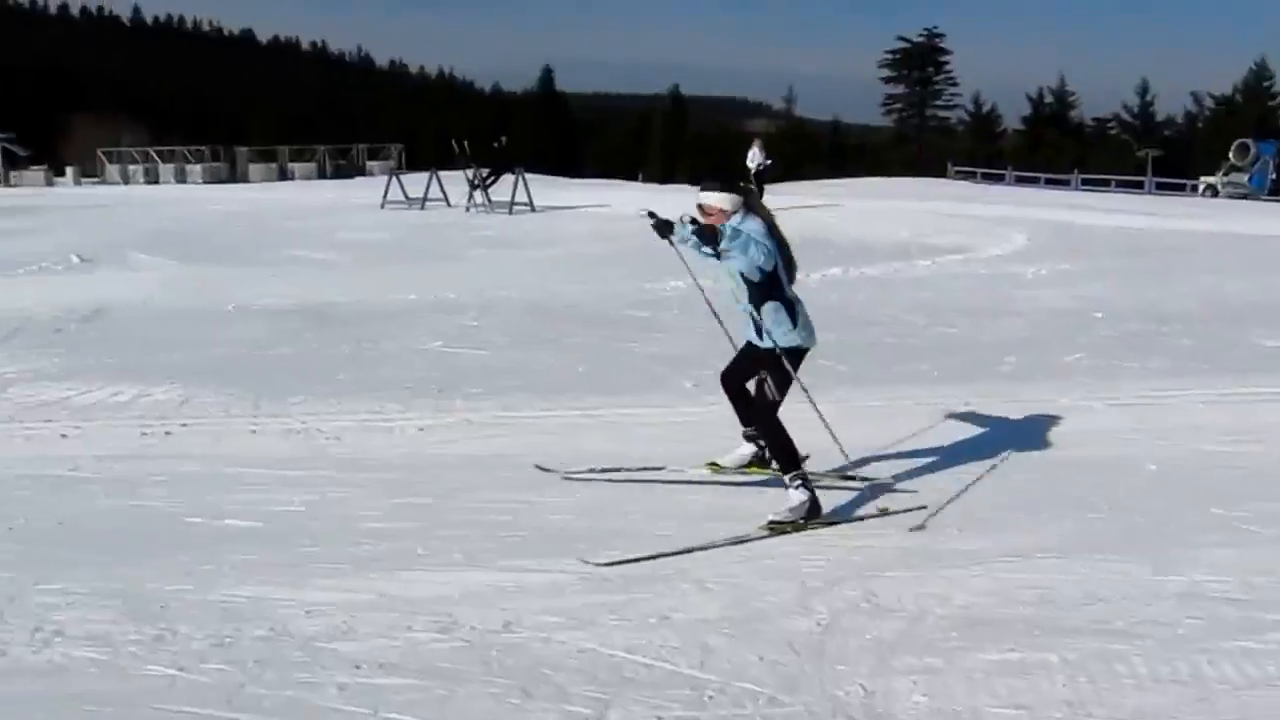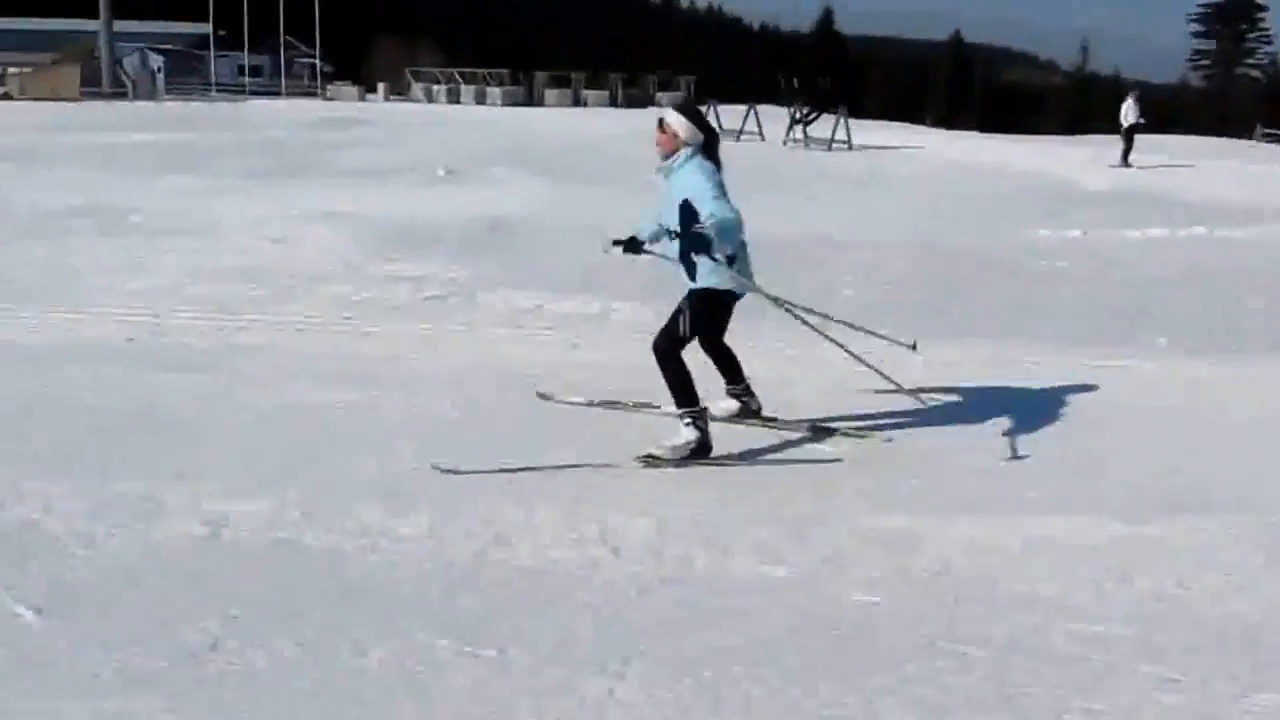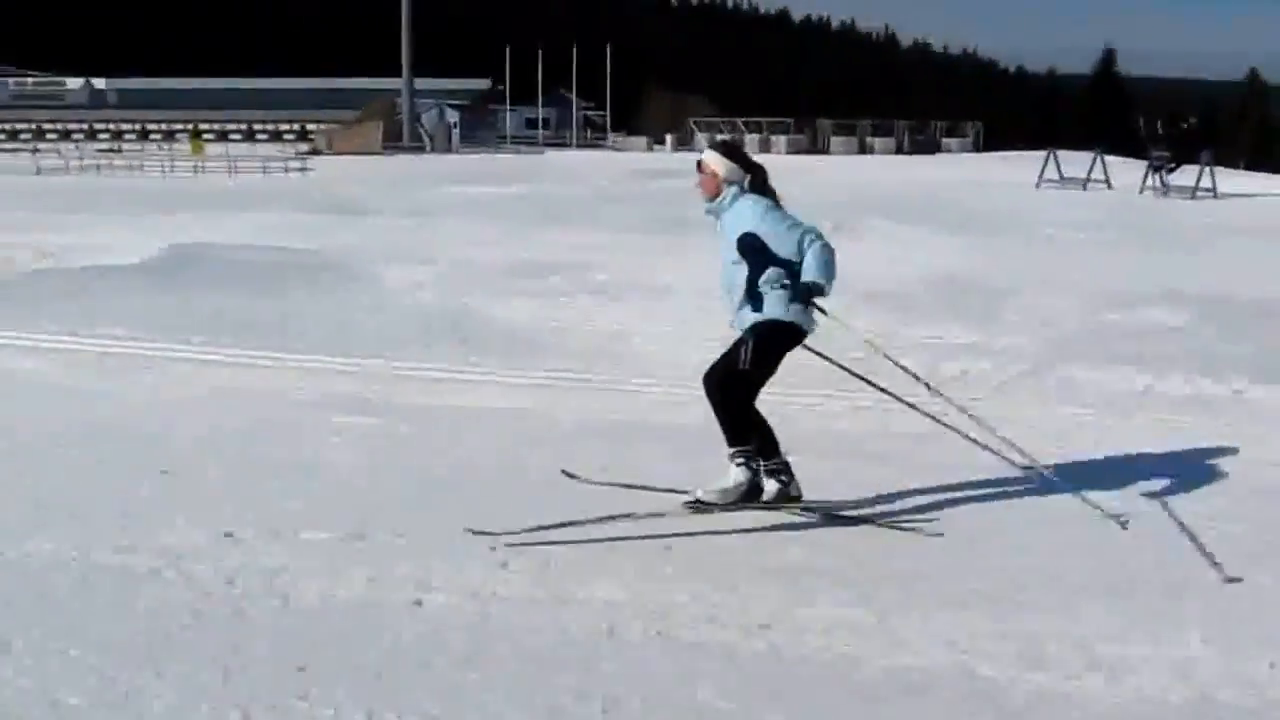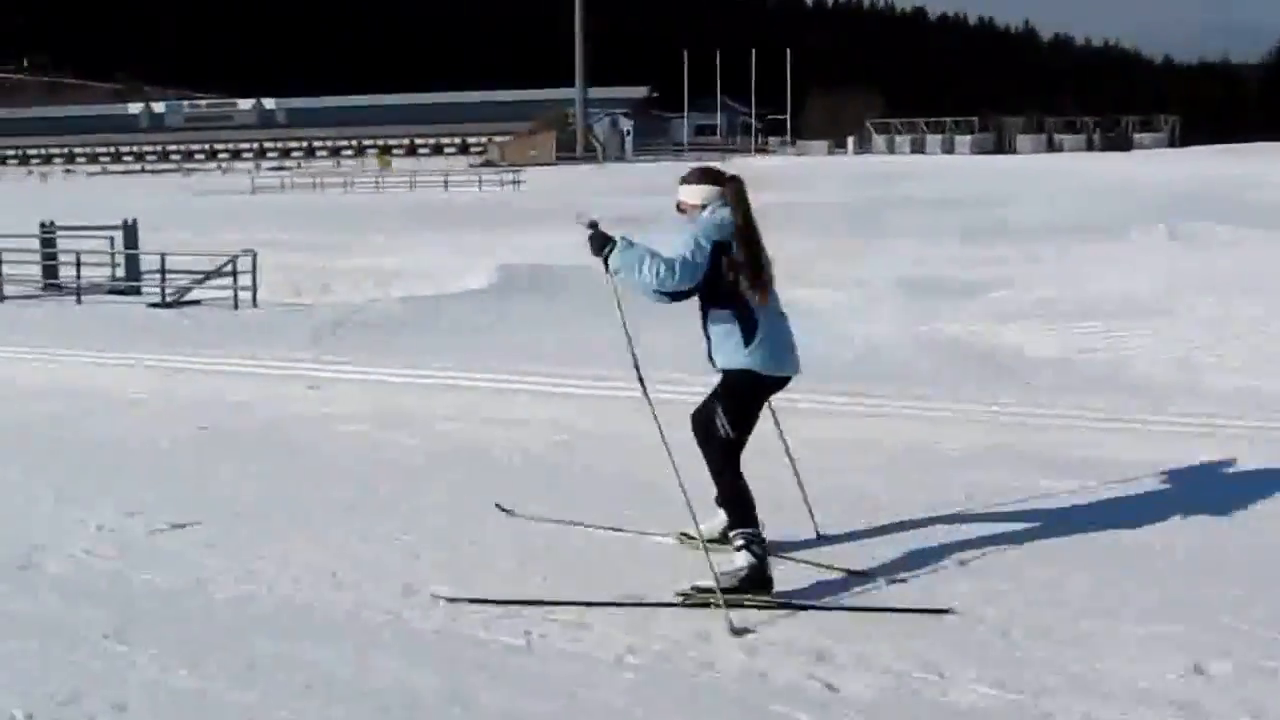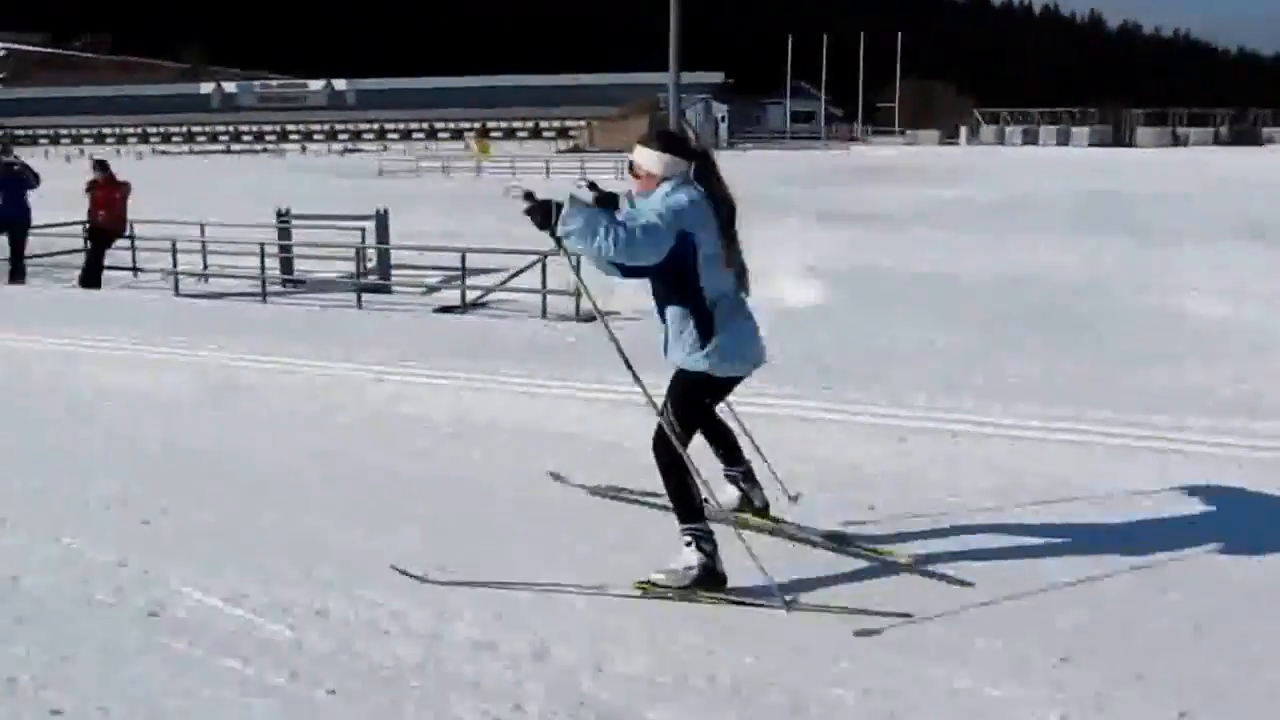
dt=1s
person 1, frame 1
left shoulder: (751, 228)
right shoulder: (739, 229)
left elbow: (761, 256)
right elbow: (708, 243)
left wrist: (720, 238)
right wrist: (674, 231)
left hip: (785, 337)
right hip: (766, 334)
left knee: (765, 415)
right knee: (731, 380)
left ankle: (803, 496)
right ankle: (757, 446)
person 1, frame 2
left shoulder: (698, 175)
right shoulder: (684, 171)
left elbow: (726, 222)
left wrist: (707, 237)
right wrist: (643, 240)
left hip: (715, 280)
right hip: (710, 278)
left knee: (665, 346)
right knee: (709, 338)
left ankle: (694, 432)
right ankle: (742, 397)
person 1, frame 3
left shoulder: (754, 210)
right shoulder: (734, 212)
left elbow: (816, 246)
left wrist: (814, 284)
left hip: (778, 318)
right hip: (764, 319)
left knee: (718, 381)
right knee: (738, 397)
left ankle: (747, 474)
right ankle: (779, 480)
person 1, frame 4
left shoulder: (713, 230)
right shoulder: (736, 228)
left elbow: (671, 276)
left wrist: (614, 251)
left hip: (751, 361)
right hip: (769, 357)
left knee: (722, 453)
right knee: (705, 422)
left ankle: (751, 561)
right ankle: (732, 518)
person 1, frame 5
left shoulder: (677, 212)
right shoulder: (693, 201)
left elbow: (627, 244)
right elbow: (639, 245)
left wrist: (563, 217)
right wrist: (612, 206)
left hip: (710, 353)
right hip: (738, 345)
left knee: (669, 445)
right knee: (695, 414)
left ankle: (702, 558)
right ankle: (746, 489)
